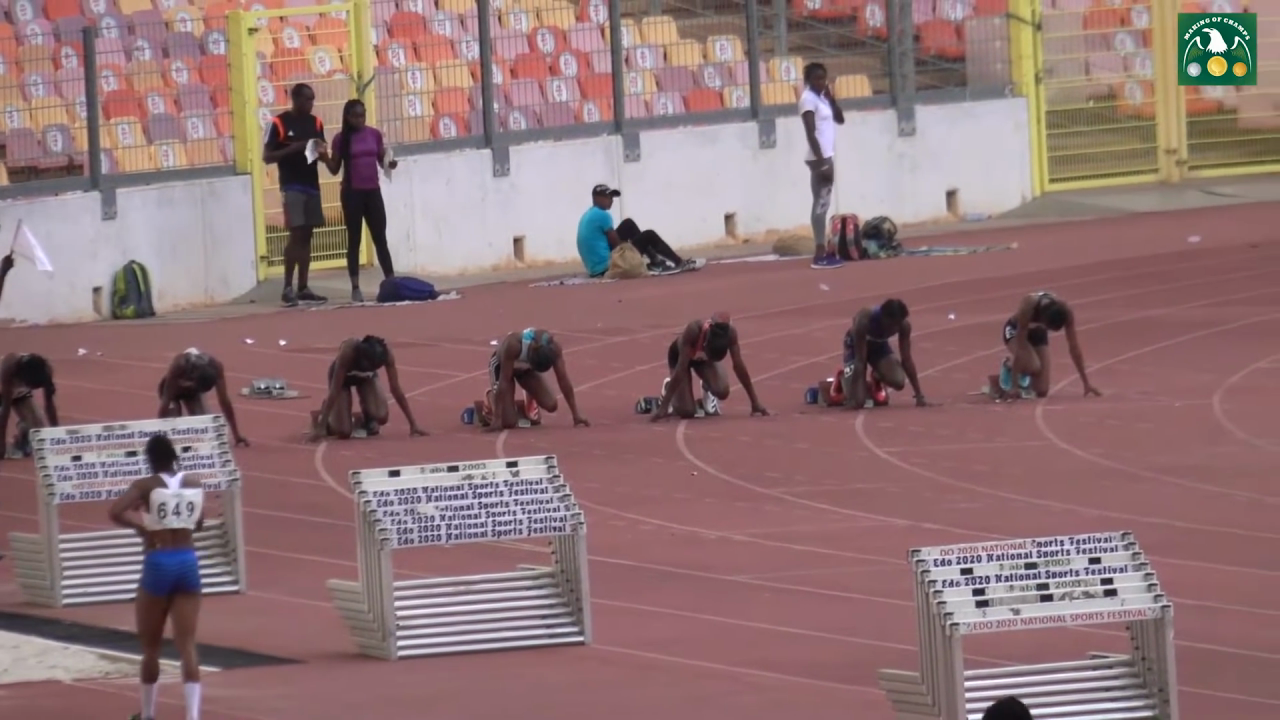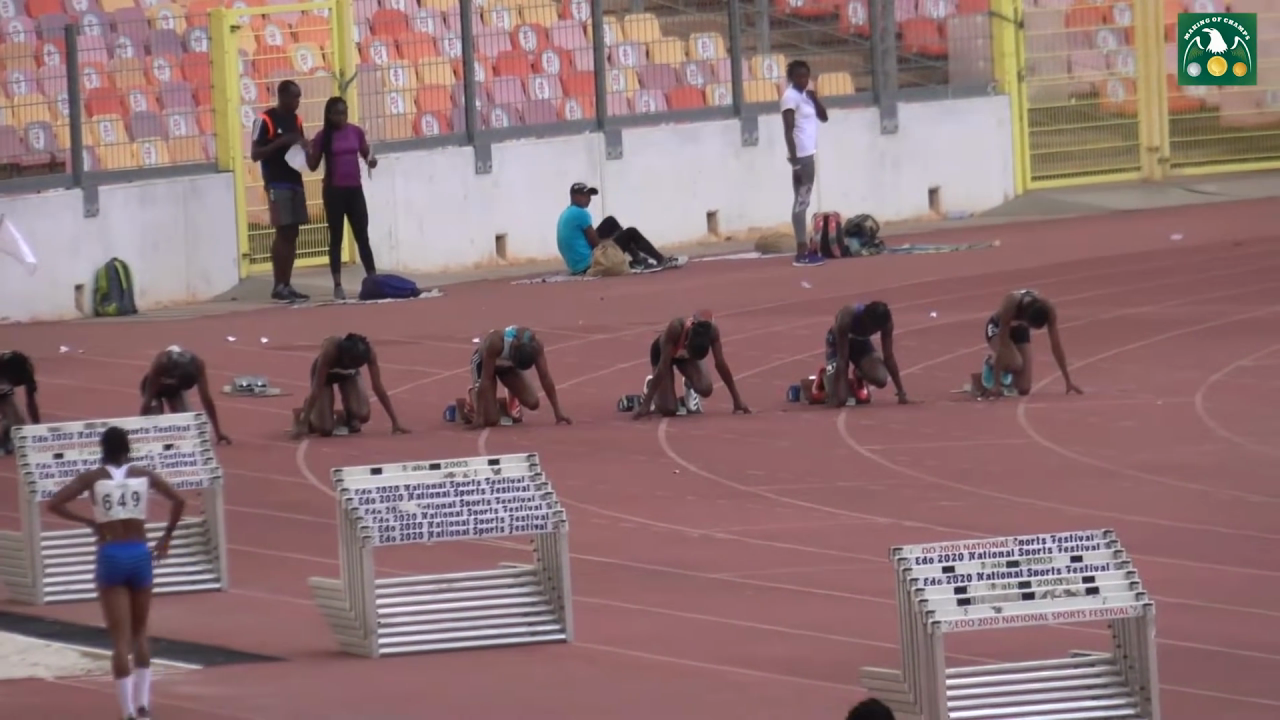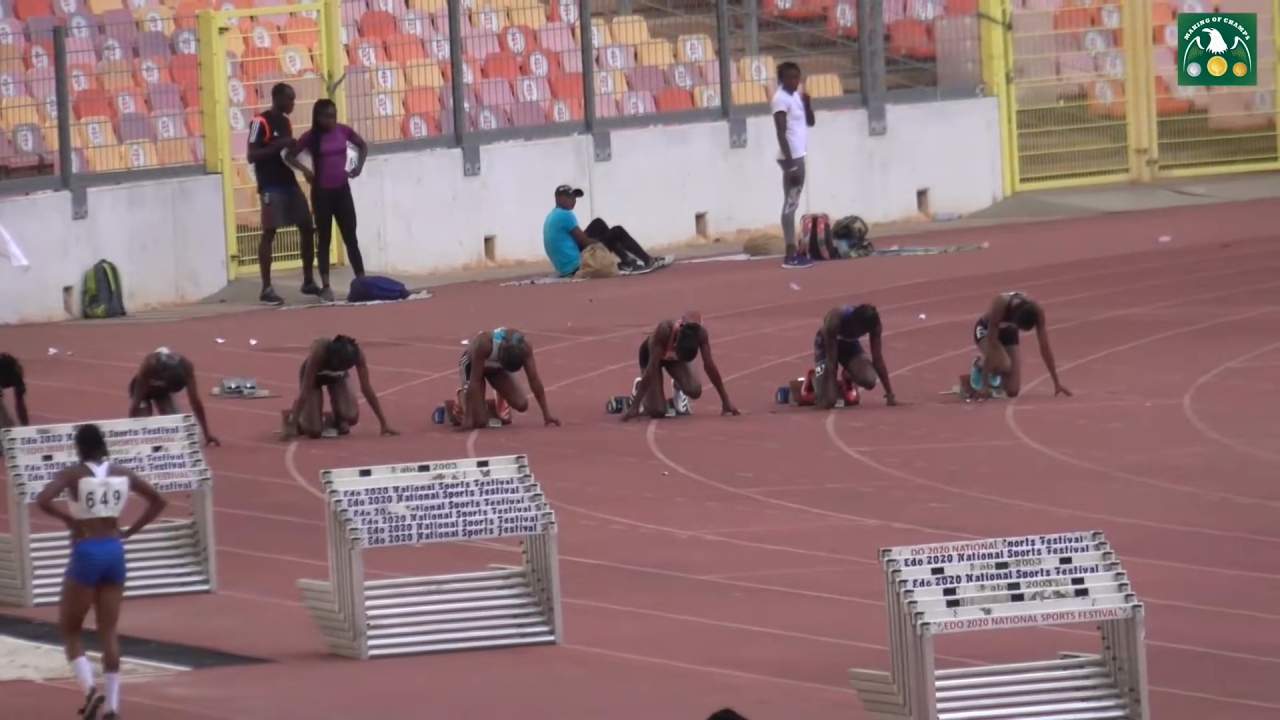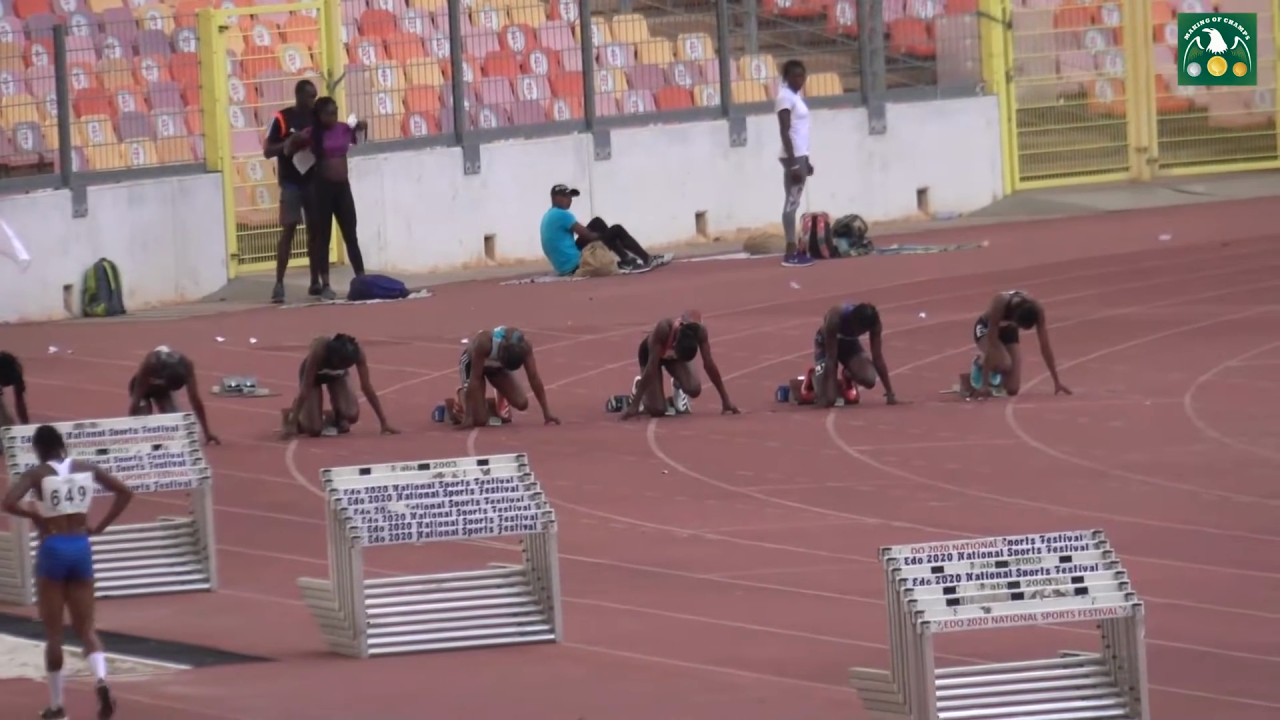
dt=0.5s
person 1, frame 1
left shoulder: (146, 485)
right shoulder: (195, 484)
left elbow: (114, 513)
left wrist: (140, 526)
left hip: (157, 565)
right hip: (188, 564)
left knee: (151, 648)
right knee: (187, 646)
person 1, frame 2
left shoulder: (92, 477)
right shoulder: (144, 474)
left elbow: (54, 504)
right elbow: (179, 501)
left wrist: (90, 521)
right wrist: (166, 539)
left hip: (110, 557)
right hip: (140, 555)
left knee: (120, 640)
right knee: (139, 633)
person 1, frame 3
left shoulder: (72, 474)
right shoulder: (123, 473)
left elbow: (42, 501)
right elbow: (159, 501)
left wrist: (68, 519)
right wrist: (130, 530)
left hip: (86, 554)
right hip: (114, 552)
left knee: (70, 630)
right knee: (108, 634)
left ankle: (91, 689)
person 1, frame 4
left shoulder: (36, 474)
right shoulder: (87, 469)
right elbow: (125, 492)
left wrist: (35, 516)
right wrist: (100, 526)
left hip: (52, 551)
right hip: (81, 549)
left knee: (54, 633)
right knee: (87, 628)
right ankle: (101, 680)
person 2, frame 1
left shoulder: (316, 122)
right shoulder: (279, 123)
left elbow: (323, 157)
right elbow: (267, 157)
left wrist: (322, 151)
right wrist: (291, 149)
left hip: (312, 186)
right hip: (291, 187)
left knee: (306, 236)
right knee: (296, 234)
left ankle: (303, 288)
right ankle: (288, 288)
person 2, frame 2
left shoulder: (295, 120)
right shoulder: (265, 120)
right elbow: (255, 154)
left wrist: (304, 147)
right wrist: (280, 142)
left hip: (296, 182)
right hip: (277, 184)
left knee: (292, 234)
right knee: (282, 233)
left ankle: (287, 285)
right ankle: (278, 286)
person 2, frame 3
left shoulder: (285, 122)
right shoulder: (261, 122)
right elbow: (251, 156)
right wrist: (278, 145)
left hip: (290, 185)
right hip: (271, 187)
left knee: (308, 229)
right knee: (269, 234)
left ankle: (309, 282)
right ankle: (266, 288)
person 2, frame 4
right shoulder: (281, 118)
right elbow: (268, 151)
right wrist: (289, 142)
left hip: (313, 182)
right hip: (290, 184)
right knee: (288, 230)
left ankle: (315, 282)
right ankle: (279, 283)
person 3, frame 1
left shoulder: (821, 98)
right shoulder: (808, 99)
left elbow: (840, 119)
right elbow: (811, 135)
left wrist: (831, 99)
right wrist: (822, 164)
left hip: (824, 157)
right hip: (819, 158)
left knee: (820, 203)
right knee: (822, 203)
left ankle: (823, 250)
right ankle: (819, 255)
person 3, frame 2
left shoulder: (805, 95)
right shoulder: (790, 97)
left elbow: (824, 117)
right elbow: (788, 132)
left wrist: (815, 99)
right wrist: (795, 164)
left hip: (808, 155)
right hip: (800, 156)
left knee: (804, 201)
right knee: (801, 202)
left ankle: (805, 248)
right ankle: (801, 253)
person 3, frame 3
left shoulder: (795, 96)
right shoulder: (780, 99)
left elbow: (810, 122)
right elbow: (781, 134)
left wrist: (807, 104)
right wrist: (791, 165)
left hip: (798, 157)
right hip: (791, 158)
left knee: (792, 203)
right knee: (791, 203)
left ankle: (793, 250)
right ankle: (790, 255)
person 3, frame 4
left shoulder: (795, 96)
right shoulder: (785, 96)
right elbow: (785, 132)
left wrist: (805, 159)
right wrist: (793, 164)
left hip: (798, 156)
right hip: (793, 157)
left knee: (792, 202)
right knee: (791, 202)
left ankle: (793, 248)
right ankle: (790, 253)
person 4, frame 1
left shoulder: (374, 134)
right shoulder: (341, 138)
left elbow: (382, 160)
right elbow: (335, 169)
left wrist: (390, 164)
left hip: (373, 191)
right hip: (352, 193)
left knee: (380, 239)
right knee: (354, 240)
right ankle: (355, 288)
person 4, frame 2
left shoulder: (356, 131)
right shoulder: (323, 136)
left elbow: (367, 154)
right elbow: (313, 166)
left wrist: (371, 161)
right wrist: (307, 150)
left hip: (355, 189)
right hip: (334, 191)
left knee: (362, 236)
right knee: (336, 238)
right ankle: (337, 285)
person 4, frame 3
left shoulder: (344, 130)
right shoulder: (310, 136)
left elbow: (363, 146)
right elbow: (289, 156)
left wrist: (359, 165)
right wrist: (303, 169)
left hip: (342, 190)
right hip: (321, 192)
left knee: (351, 237)
right knee: (324, 239)
right ankle: (325, 286)
person 4, frame 4
left shoulder: (343, 128)
right shoulder: (312, 132)
left elbow: (357, 139)
left wrist: (361, 129)
left hip: (343, 186)
right hip: (323, 187)
left knee: (351, 236)
right knee: (323, 237)
right ankle: (325, 285)
